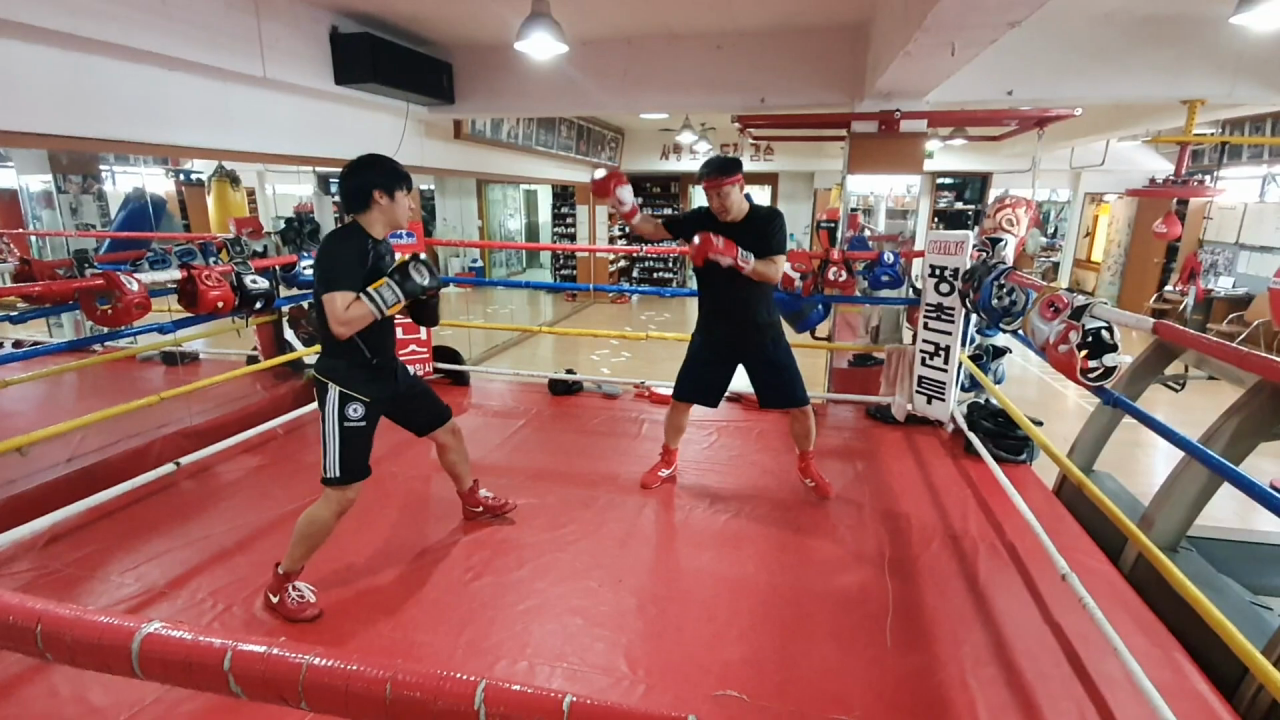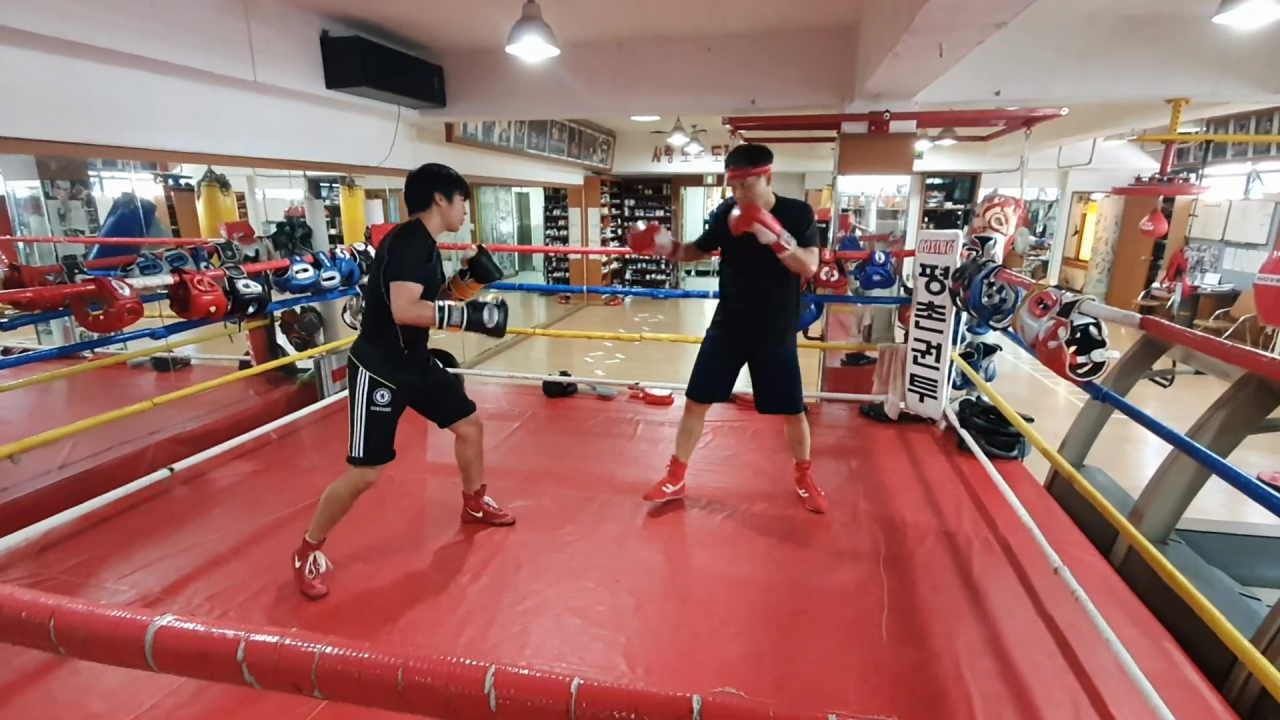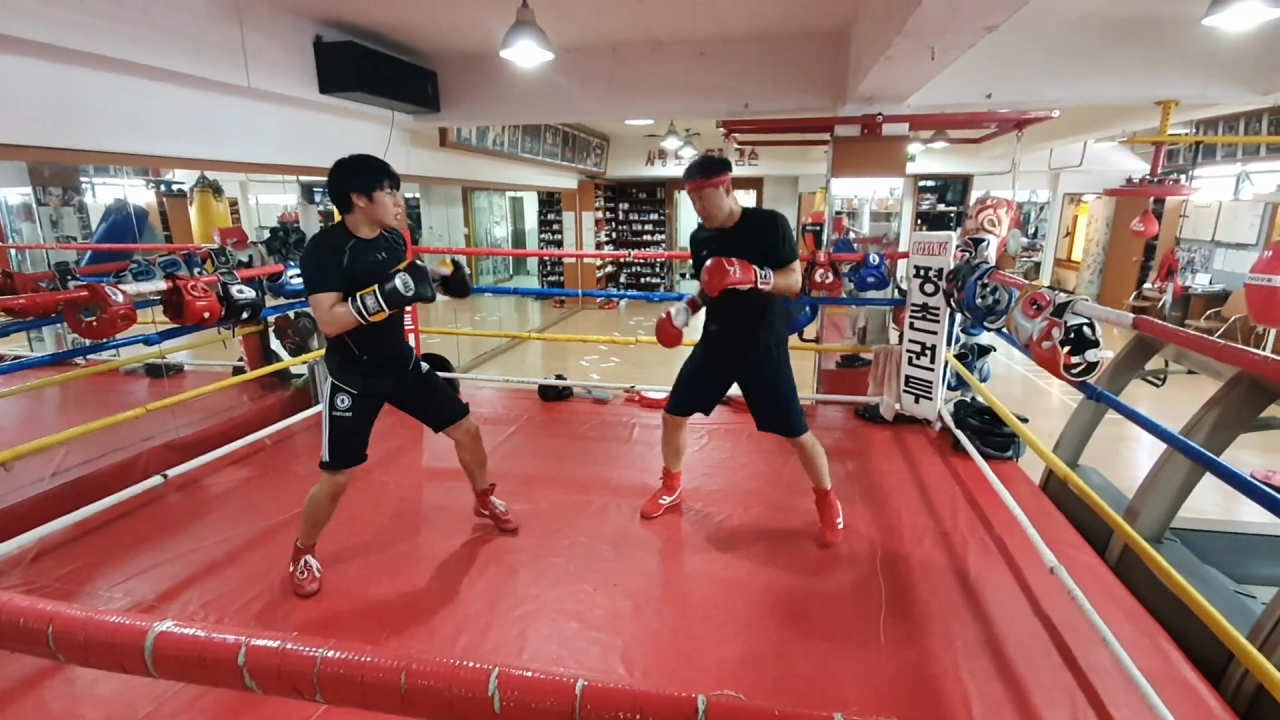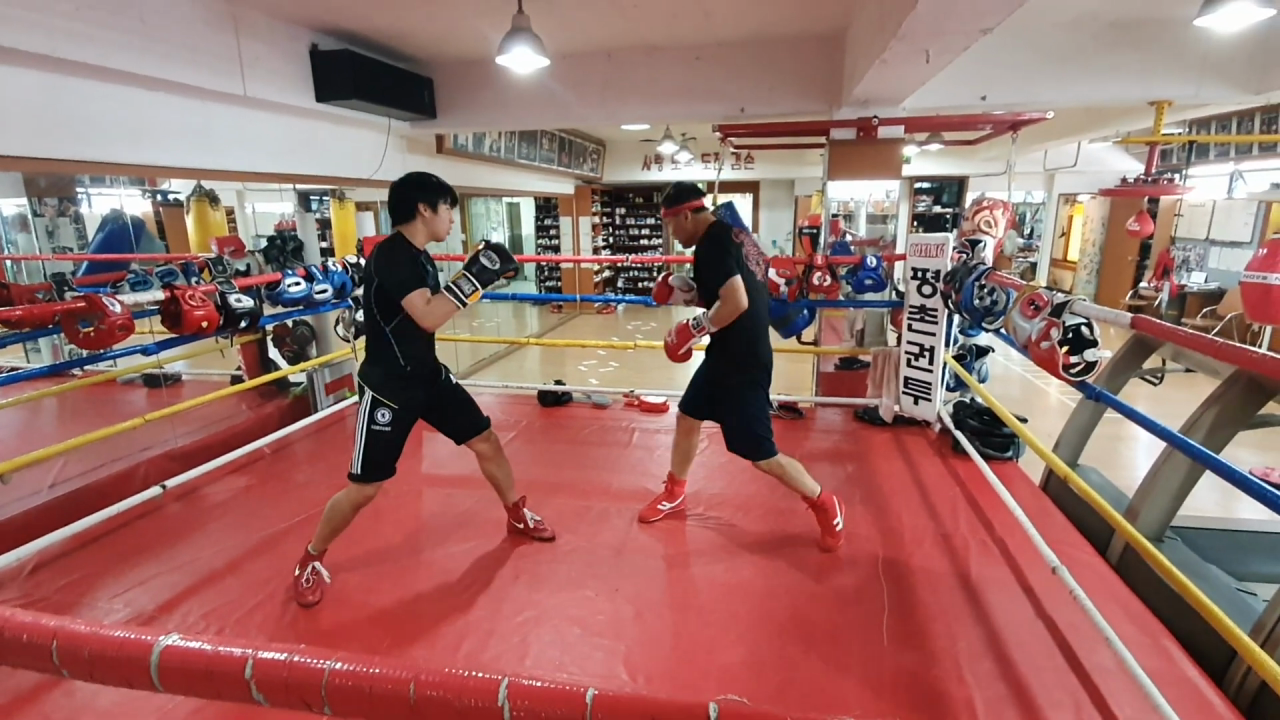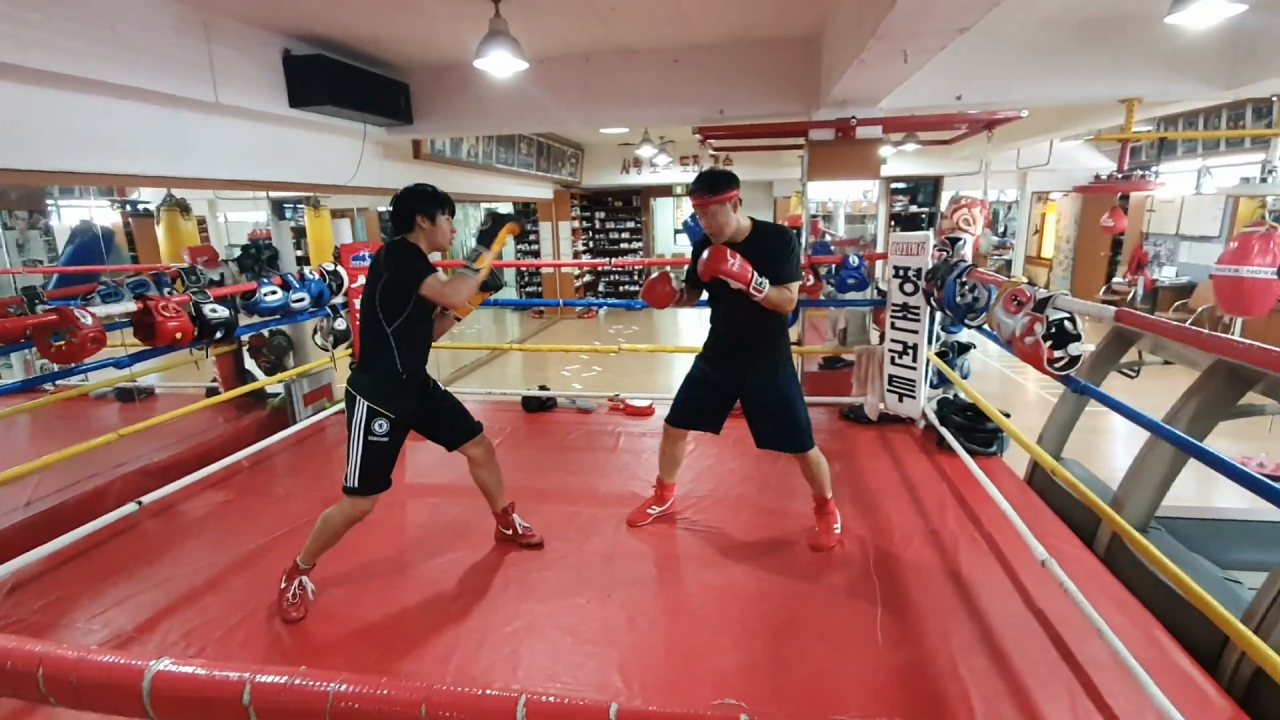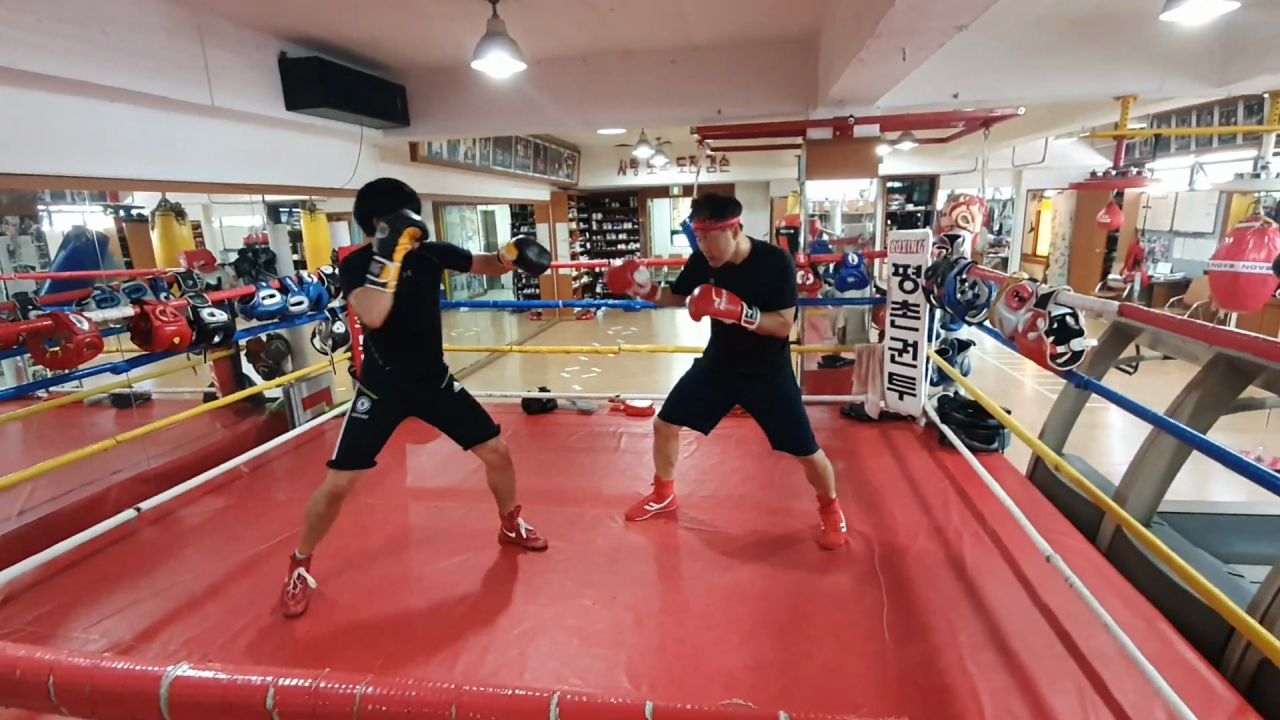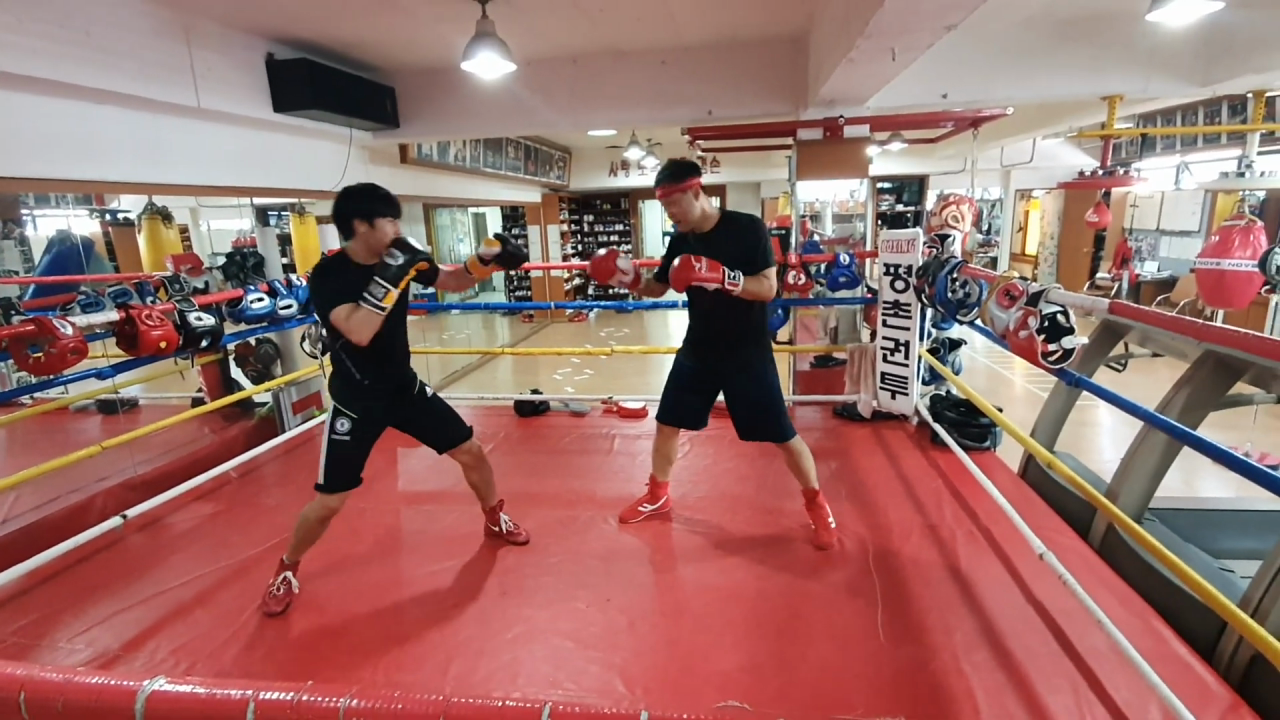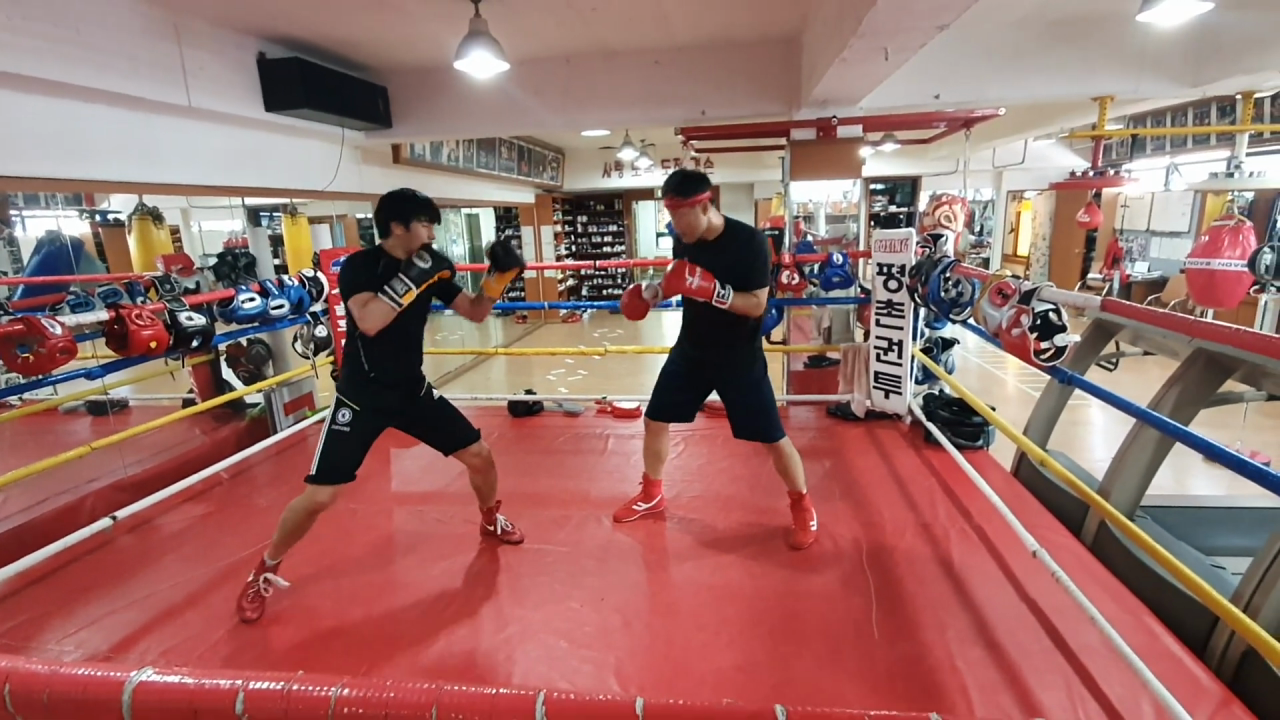
dt=0.5s
person 1, frame 1
left shoulder: (378, 245)
right shoulder: (341, 246)
right elbow: (342, 324)
left wrist: (415, 298)
right wrist: (400, 286)
left hip: (387, 371)
right hip: (346, 384)
left knee: (447, 429)
right knee: (342, 493)
left ankle: (472, 499)
right ankle: (283, 582)
person 1, frame 2
left shoulder: (425, 243)
right shoulder: (408, 240)
right elbow: (405, 310)
left wrist: (468, 277)
right wrist: (469, 313)
left hip: (416, 362)
right hip: (378, 369)
left knee: (469, 424)
right knee: (364, 473)
left ankle: (474, 503)
right ankle: (310, 550)
person 1, frame 3
left shoulder: (394, 240)
right shoulder: (323, 249)
right elbow: (329, 322)
left wrist: (438, 275)
right wrist: (387, 293)
left hip: (402, 363)
right hip: (352, 377)
left knee: (466, 429)
right knee: (336, 479)
left ankle: (485, 500)
right ankle: (302, 554)
person 1, frame 4
left shoulder: (419, 256)
right shoulder: (391, 255)
right elbow: (430, 318)
left wrist: (477, 278)
right wrist: (475, 275)
left hip: (428, 375)
right hip: (387, 387)
left knee: (487, 441)
right knee: (364, 488)
left ankle: (517, 516)
right ankle: (311, 560)
person 1, frame 5
left shoulder: (415, 262)
right shoulder: (397, 256)
left elbow: (428, 331)
right elbow: (454, 293)
left wrist: (473, 298)
right wrist: (490, 243)
left hip: (416, 385)
right hip: (378, 395)
left knee: (480, 446)
right knee: (358, 503)
left ankle: (506, 522)
right ankle: (297, 574)
person 1, frame 6
left shoulder: (430, 252)
right shoulder: (353, 265)
left elbow: (486, 264)
right elbow: (371, 316)
left wrist: (516, 254)
right wrist: (388, 251)
left hip: (434, 380)
right hip: (381, 387)
left knee: (497, 451)
right knee: (337, 483)
left ankle: (511, 525)
right ankle: (300, 565)
person 1, frame 7
left shoulder: (394, 258)
right shoulder: (327, 275)
left elbow: (453, 283)
right elbow: (360, 334)
left wrist: (487, 258)
right wrist: (390, 276)
left hip: (404, 387)
right hip: (356, 400)
left knee: (471, 451)
right knee: (329, 503)
left ankle: (494, 518)
right ankle: (287, 569)
person 1, frame 8
left shoulder: (429, 267)
right shoulder: (361, 265)
left elbow: (476, 309)
right elbow: (369, 323)
left wrist: (500, 274)
right wrist: (412, 277)
left hip: (412, 390)
right hip: (362, 396)
left knee: (480, 455)
right knee: (317, 496)
left ankle: (491, 519)
right ankle: (266, 569)
person 2, frame 1
left shoulder: (770, 219)
right shoulder: (700, 220)
left elbow: (774, 273)
right elbow: (651, 229)
left wrist: (732, 255)
right wrist: (626, 207)
left hip: (762, 332)
right hip: (713, 332)
left knee: (800, 407)
right knee: (681, 400)
left ankle: (807, 465)
right ankle: (668, 461)
person 2, frame 2
left shoulder: (798, 213)
right shoulder: (728, 213)
left elbow: (810, 266)
right elbow: (696, 252)
left wrist: (774, 234)
right wrist: (665, 245)
left hip: (776, 332)
right hip: (727, 327)
left knee: (792, 411)
right knee: (698, 401)
left ankle: (803, 477)
right ankle: (675, 476)
person 2, frame 3
left shoulder: (770, 225)
right shoulder: (701, 236)
left elbow: (793, 281)
left wrist: (750, 275)
right wrist: (687, 308)
left hip: (764, 347)
right hip: (714, 345)
left knee: (797, 433)
right knee: (673, 415)
left ankle: (827, 501)
right ankle: (671, 486)
person 2, frame 4
left shoulder: (715, 239)
right shoulder: (723, 237)
left elbow: (736, 303)
left wrist: (694, 328)
right wrist: (686, 290)
left hip: (743, 360)
right hip: (726, 354)
left knee: (760, 454)
right knee: (687, 419)
left ankle: (825, 506)
right ankle: (674, 493)
person 2, frame 5
left shoulder: (779, 239)
right shoulder: (706, 247)
left elbow: (788, 302)
right elbow: (692, 294)
left wrist: (747, 278)
right wrist: (672, 291)
left hip: (768, 362)
right hip: (717, 356)
left knee: (802, 446)
right knee: (674, 427)
left ankle: (827, 511)
right ankle: (663, 497)
person 2, frame 6
left shoulder: (777, 262)
right shoulder: (701, 262)
left elbow: (784, 325)
right elbow: (676, 297)
left wrist: (738, 312)
right wrist: (644, 286)
left hip: (768, 371)
right hip: (717, 364)
left knee: (806, 451)
right knee: (665, 424)
left ankle: (831, 510)
right ankle: (663, 494)
person 2, frame 7
left shoulder: (748, 228)
right shoulder: (681, 240)
left elbow: (768, 288)
right elbow: (658, 288)
left wrist: (719, 276)
right wrist: (628, 276)
left hip: (748, 354)
right hip: (697, 352)
left knee: (783, 436)
right knee: (666, 425)
left ankle: (817, 506)
right ankle: (658, 494)
person 2, frame 8
left shoulder: (750, 241)
right shoulder: (683, 243)
left elbow: (756, 306)
left wrist: (711, 290)
right wrist: (654, 290)
left hip: (740, 358)
right hip: (690, 351)
left knee: (773, 439)
right knee: (654, 421)
left ankle: (803, 508)
right ankle: (652, 493)
